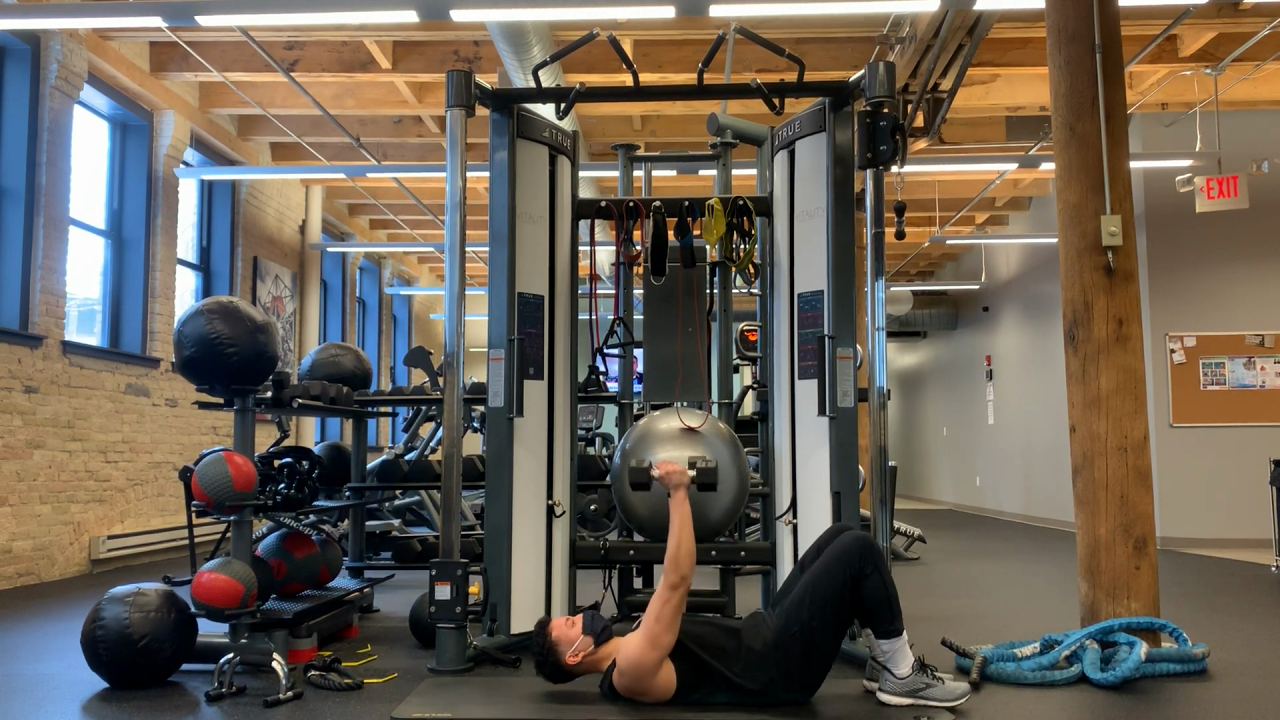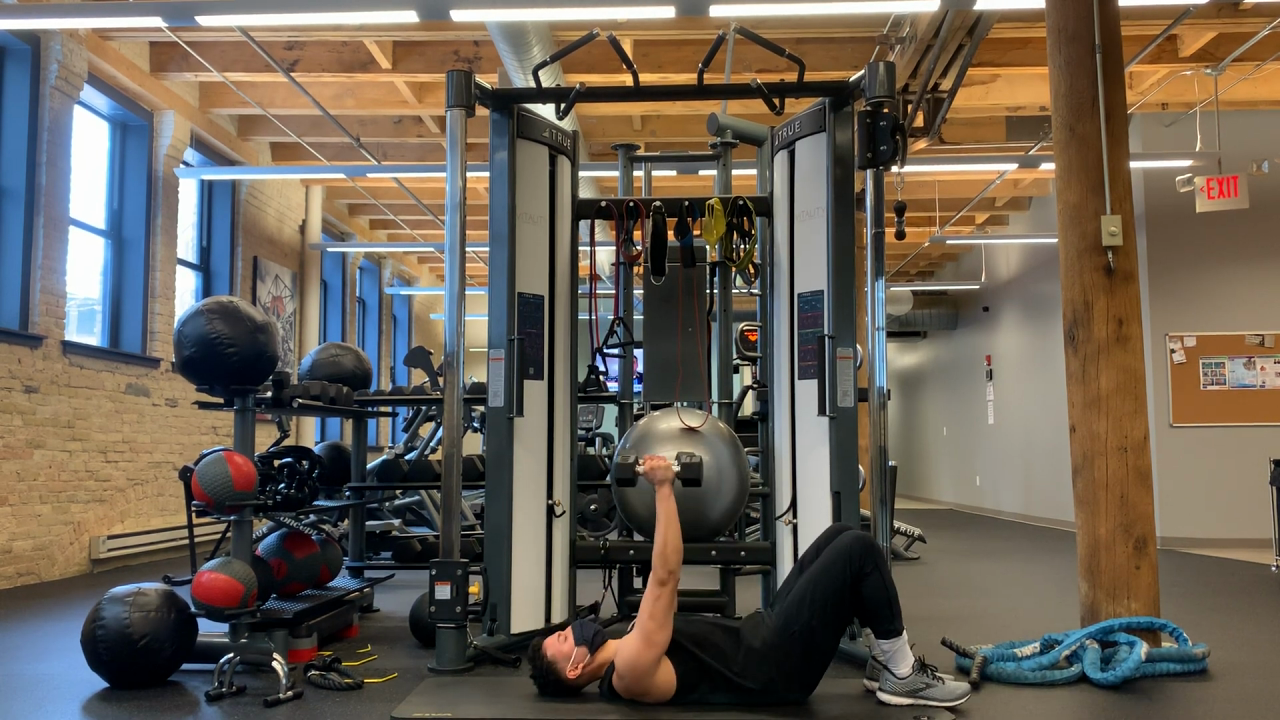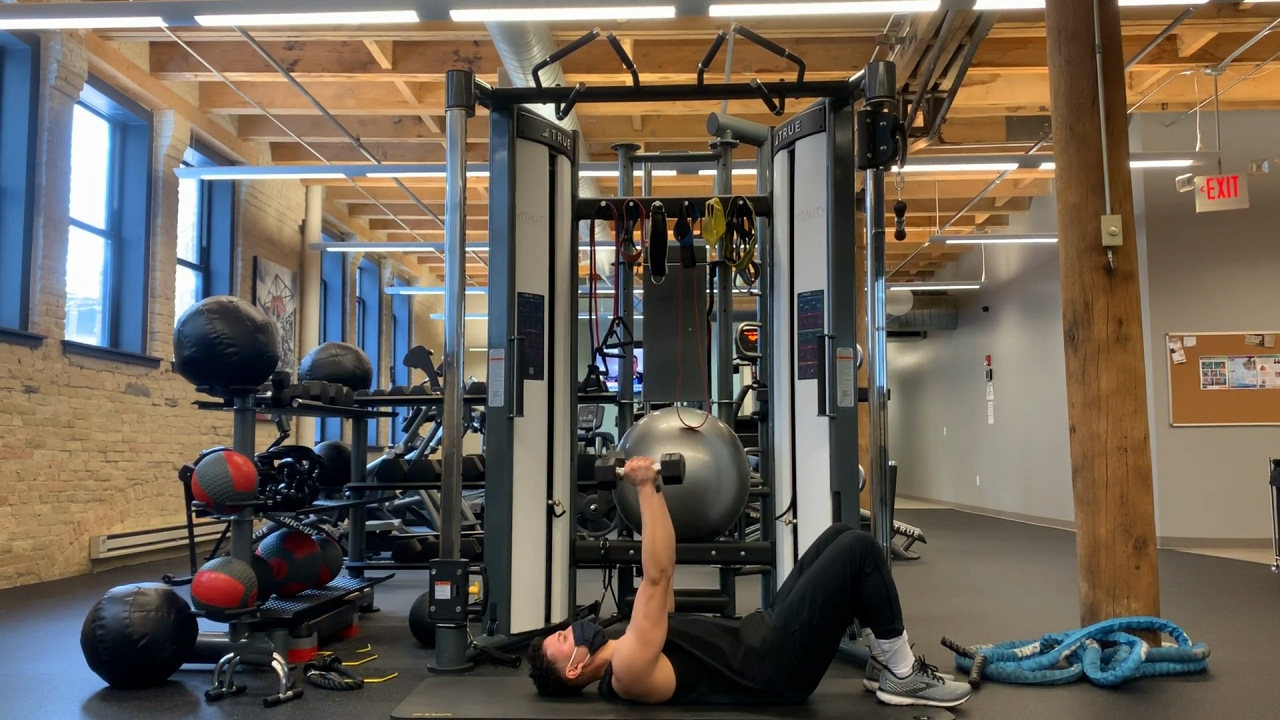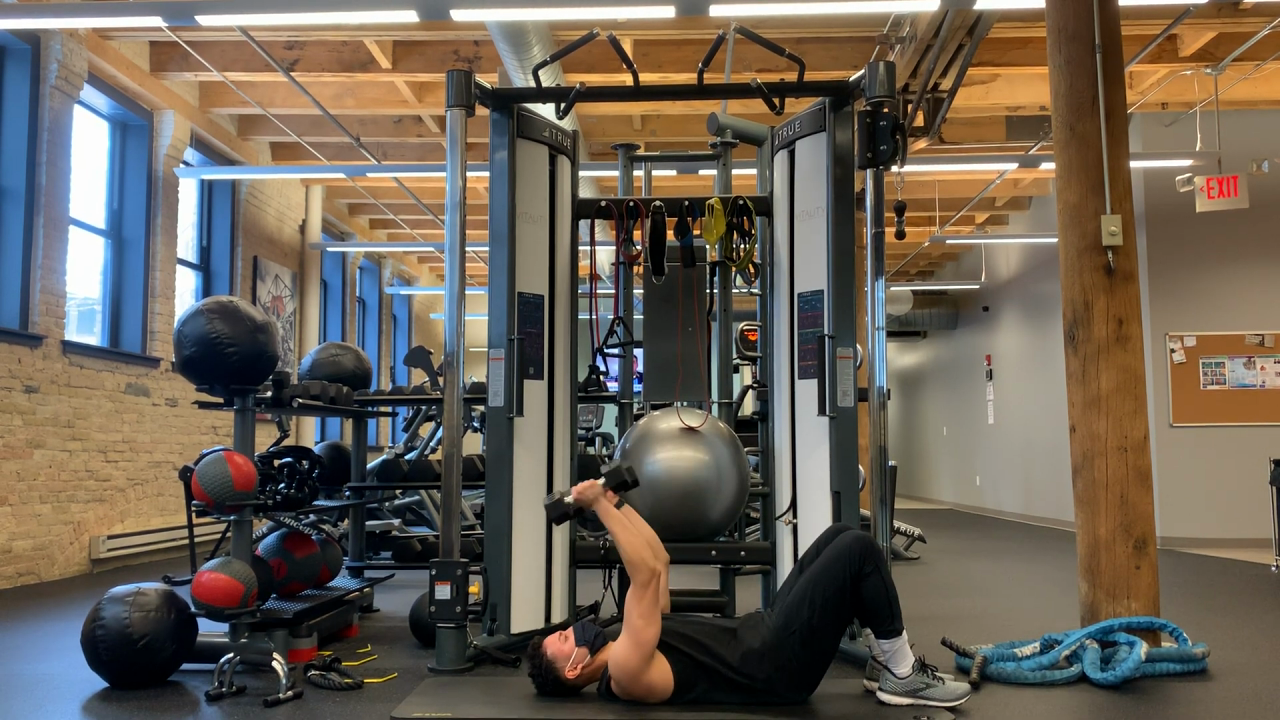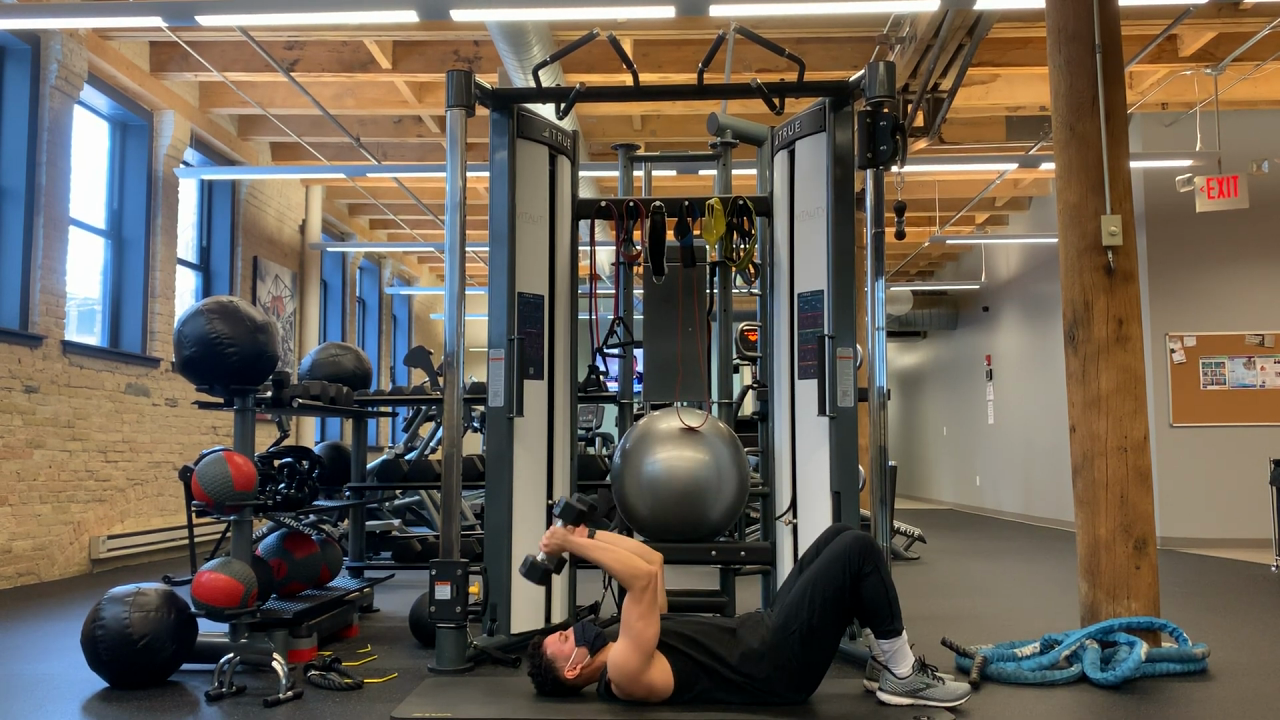
dt=0.4s
person 1, frame 1
left shoulder: (632, 646)
right shoulder: (632, 669)
left elbow: (673, 581)
right elbow: (676, 581)
left wrist: (677, 493)
right wrist: (678, 494)
left hip: (768, 636)
right hip: (781, 667)
left knee: (842, 537)
right knee: (858, 549)
left ankle: (885, 663)
right ankle: (902, 675)
person 1, frame 2
left shoulder: (631, 648)
right shoulder: (631, 670)
left elbow: (664, 576)
right elbow: (664, 578)
left wrist: (665, 489)
right wrist: (663, 489)
left hip: (766, 637)
right hip: (780, 666)
left knee: (841, 537)
right knee: (858, 550)
left ankle: (885, 662)
right ankle: (901, 675)
person 1, frame 3
left shoulder: (630, 649)
right shoulder: (629, 671)
left elbow: (664, 568)
right elbow: (655, 576)
left wrist: (652, 488)
right wrist: (645, 488)
left hip: (768, 637)
right hip: (780, 666)
left knee: (841, 537)
right knee: (858, 549)
left ankle: (886, 661)
right ankle: (901, 674)
person 1, frame 4
left shoulder: (627, 653)
right shoulder: (625, 673)
left elbow: (658, 561)
right elbow: (646, 575)
left wrist: (613, 503)
right wrist: (598, 505)
left hip: (767, 639)
right hip: (780, 666)
left knee: (841, 536)
right knee: (857, 550)
left ankle: (887, 661)
right ankle: (901, 674)
person 1, frame 5
left shoulder: (627, 650)
right shoulder: (624, 674)
left elbow: (652, 562)
right elbow: (643, 579)
left wrist: (585, 536)
right wrist: (575, 545)
left hip: (767, 637)
right hip: (779, 666)
left knee: (841, 538)
right knee: (857, 550)
left ankle: (886, 663)
right ankle: (902, 676)
